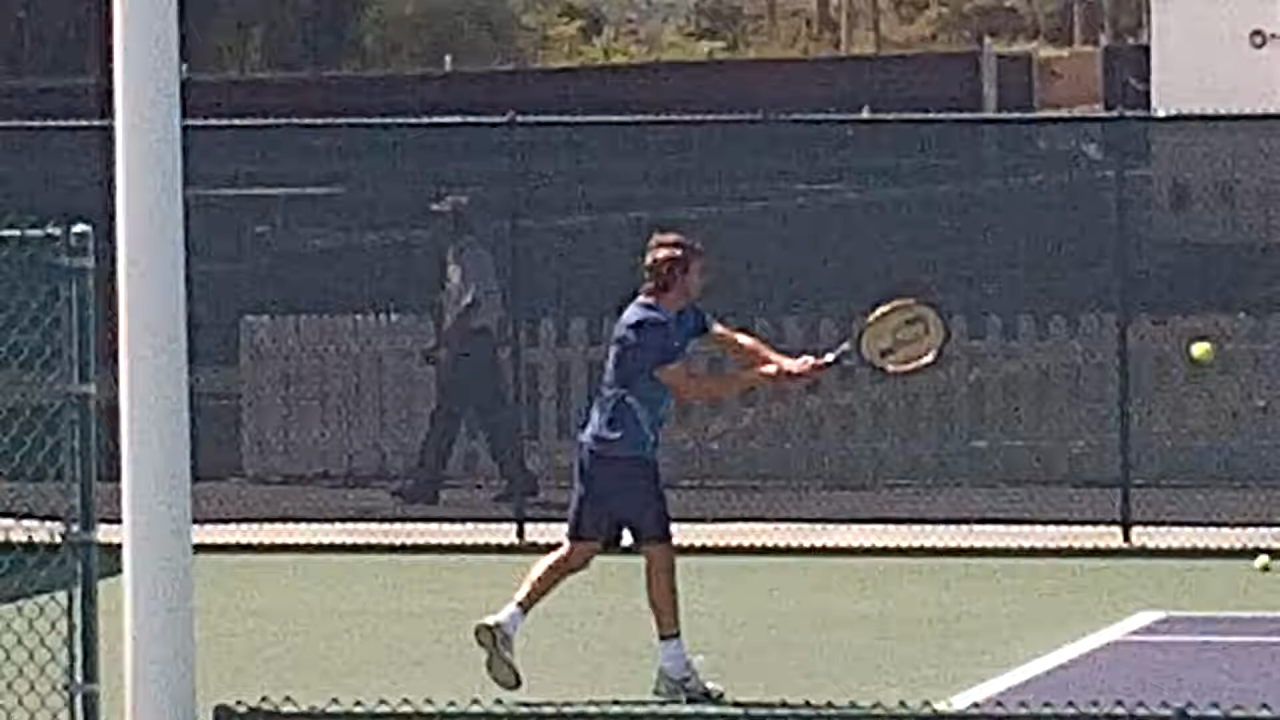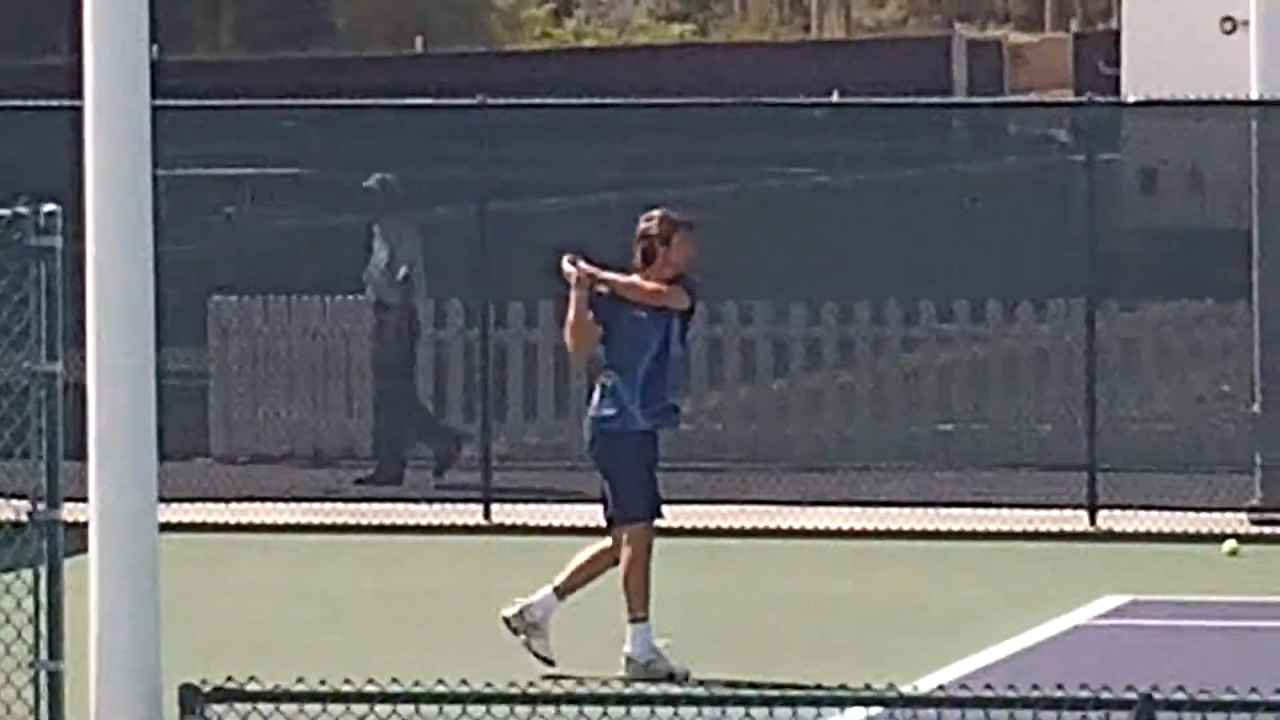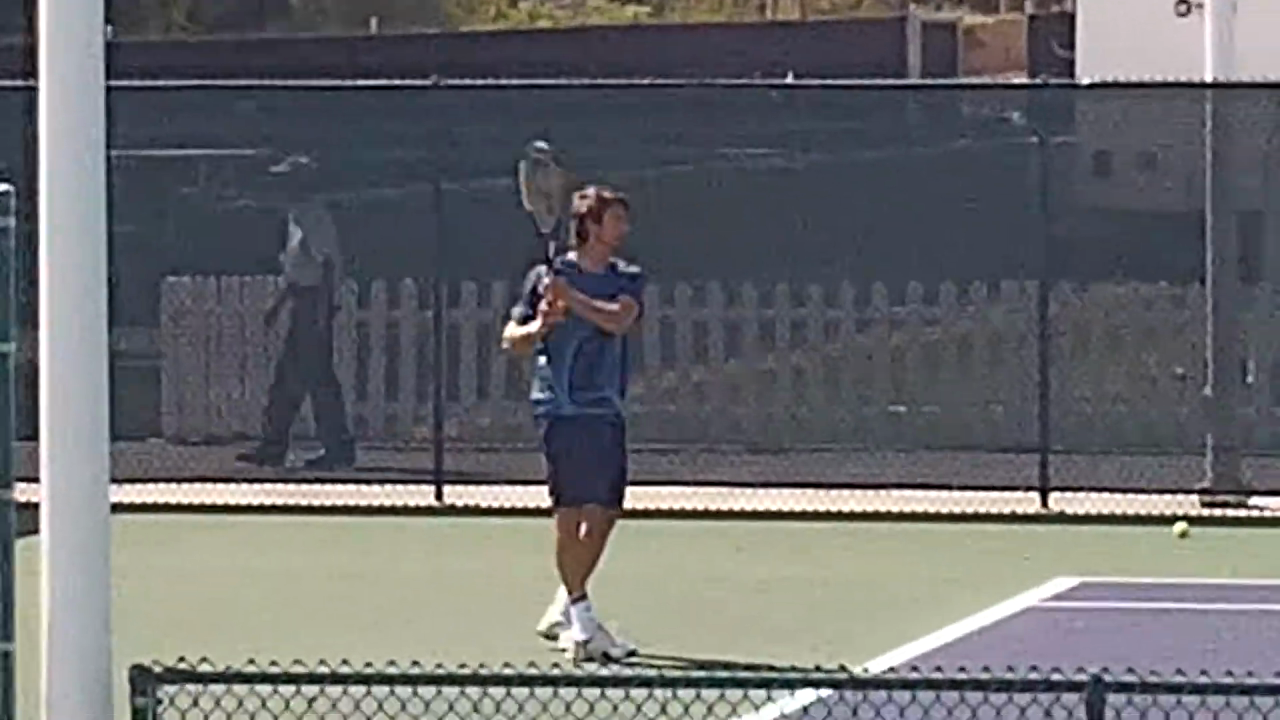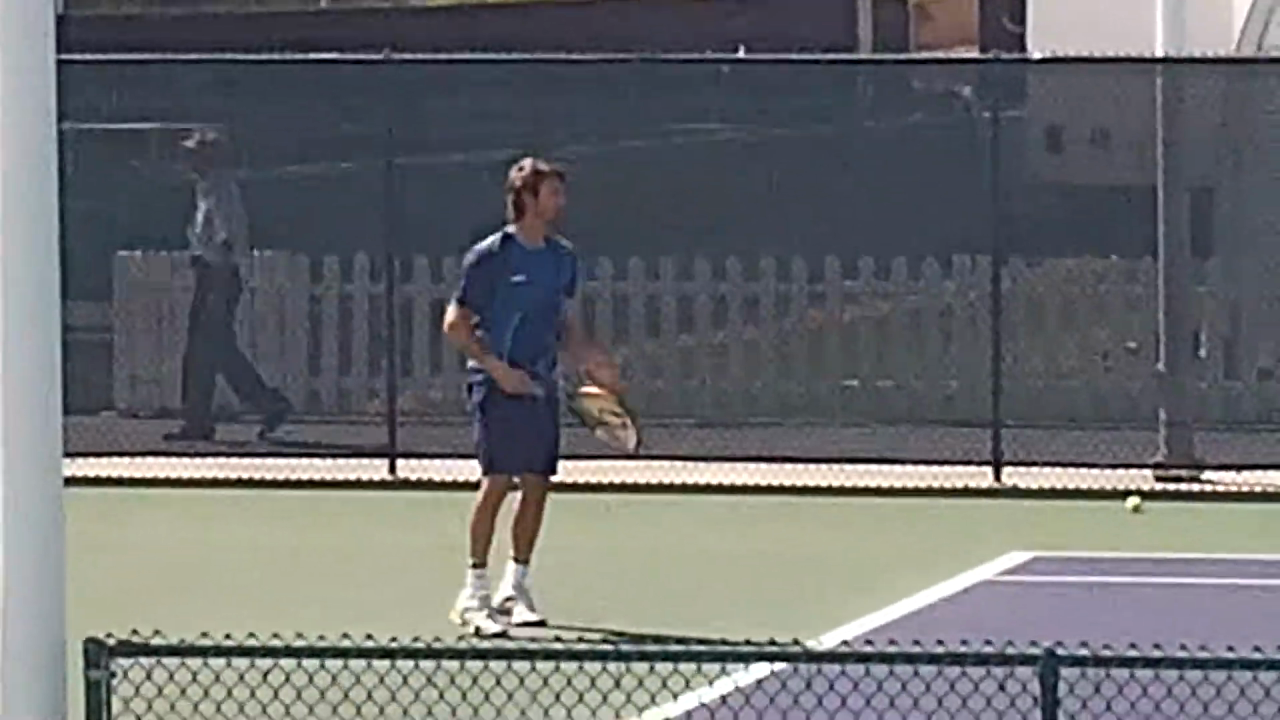
dt=0.3s
person 1, frame 1
left shoulder: (681, 315)
right shoulder: (644, 325)
left elbow: (731, 339)
right elbow: (692, 389)
left wrist: (786, 362)
right wrist: (764, 376)
left hip: (608, 449)
right hip: (618, 451)
left knee: (581, 548)
right knee: (659, 552)
left ankle: (508, 620)
right ankle: (674, 668)
person 1, frame 2
left shoulder: (677, 293)
right shoulder: (608, 297)
left elbow: (661, 294)
right elbow: (579, 346)
left wrist: (597, 274)
right wrist: (581, 287)
left hip: (642, 428)
right hip: (618, 426)
left knee: (625, 540)
right knee: (639, 532)
left ankle: (538, 608)
right ankle: (640, 650)
person 1, frame 3
left shoulder: (630, 278)
right shoulder: (547, 277)
left elbow: (622, 319)
right elbow: (511, 338)
left wrist: (578, 303)
right wrist: (540, 324)
left hip: (607, 413)
right hip: (561, 411)
left knee: (603, 516)
right knee: (570, 514)
left ankle: (562, 614)
right ankle: (584, 625)
person 1, frame 4
left shoulder: (563, 256)
right shoulder: (490, 254)
left elbow: (567, 323)
right elbow: (455, 324)
left wrist: (592, 361)
right wrist: (496, 366)
left hip: (541, 386)
right hip: (497, 385)
left knee: (536, 484)
right knee: (497, 480)
left ankle: (513, 588)
right ankle: (474, 593)
person 2, frame 1
left shoulder: (473, 256)
right shoulder: (457, 254)
left elbow: (472, 306)
left wrist: (443, 340)
right wrist: (443, 341)
left hip: (472, 343)
right hip: (464, 343)
left knee: (447, 415)
right knee: (494, 415)
person 2, frame 2
left shoulder: (400, 231)
right shoulder: (383, 231)
left elbow: (407, 283)
left wrist: (395, 327)
left hip: (397, 320)
right hip: (388, 319)
left knee: (392, 396)
right knee: (392, 396)
person 2, frame 3
left shoulder: (314, 219)
right shoulder: (299, 218)
left elbow: (328, 265)
left wrist: (322, 313)
right wrist: (278, 305)
left hip: (313, 311)
right hip: (305, 309)
left knee: (290, 380)
right knee: (318, 381)
person 2, frame 4
left shoulder: (219, 190)
right shoulder: (209, 189)
left elbow: (226, 244)
left wrist: (215, 291)
left hip: (217, 277)
right hip: (210, 278)
left knee: (202, 352)
right knee: (212, 352)
